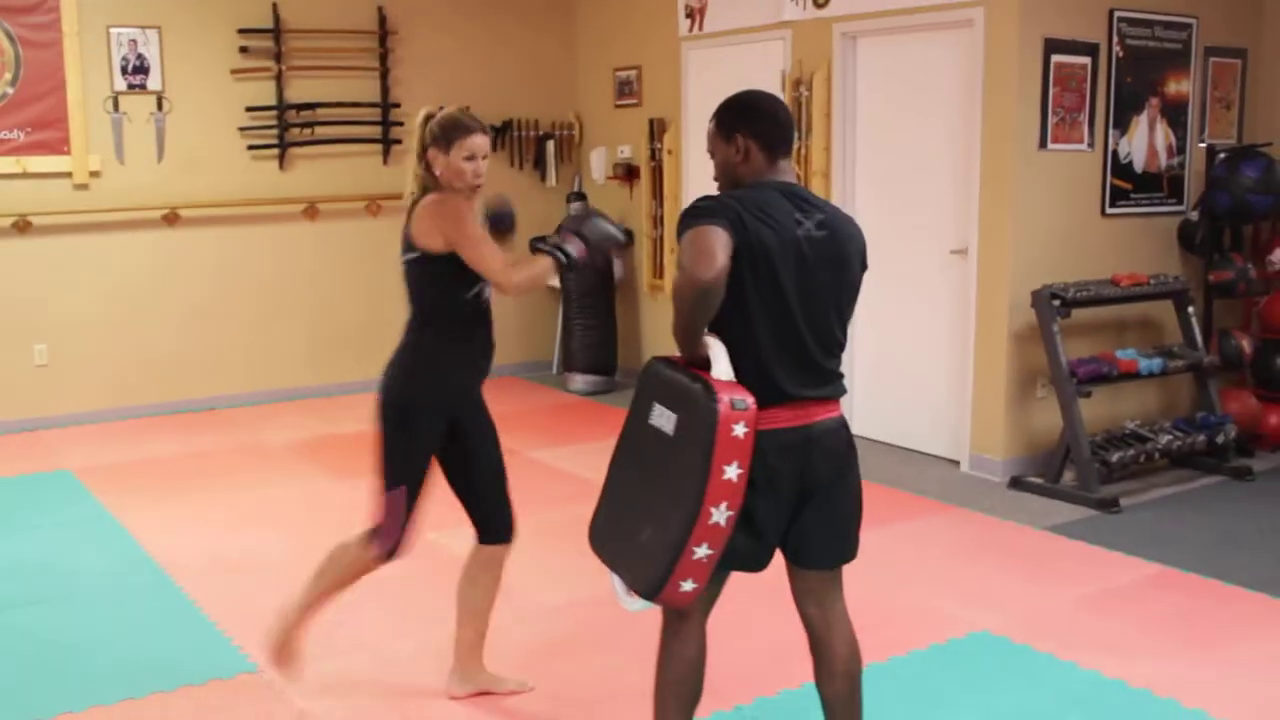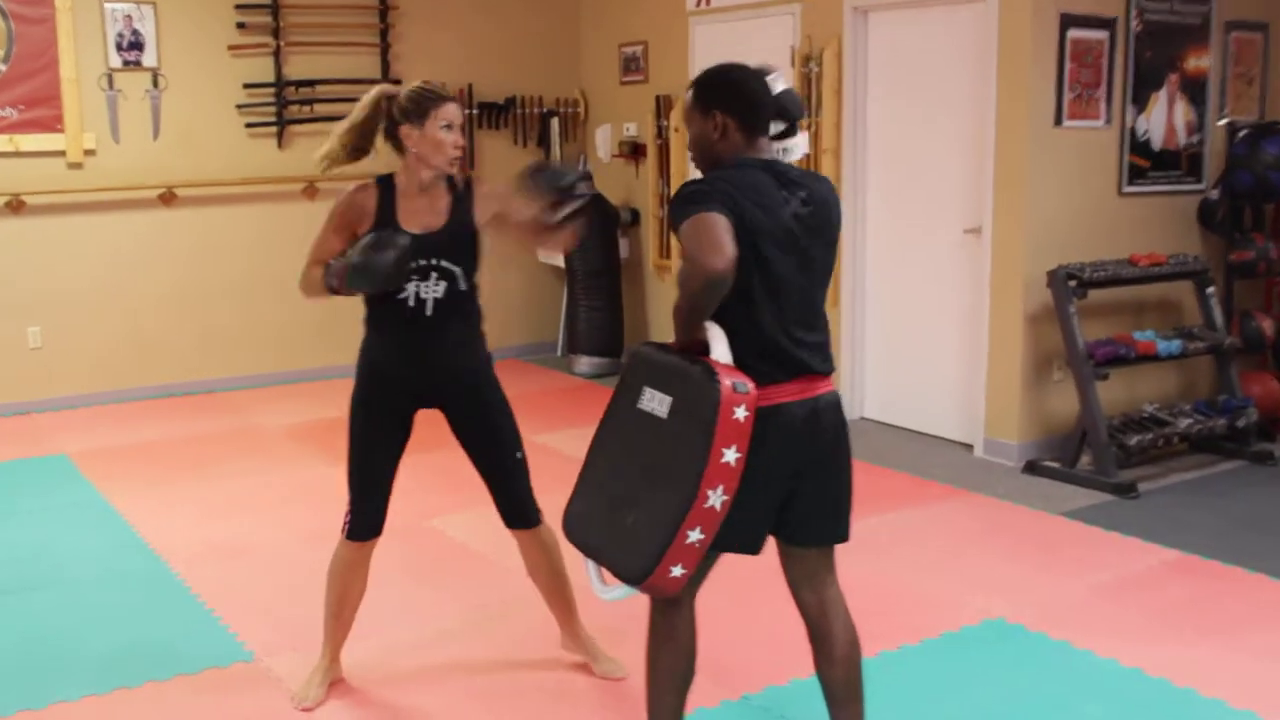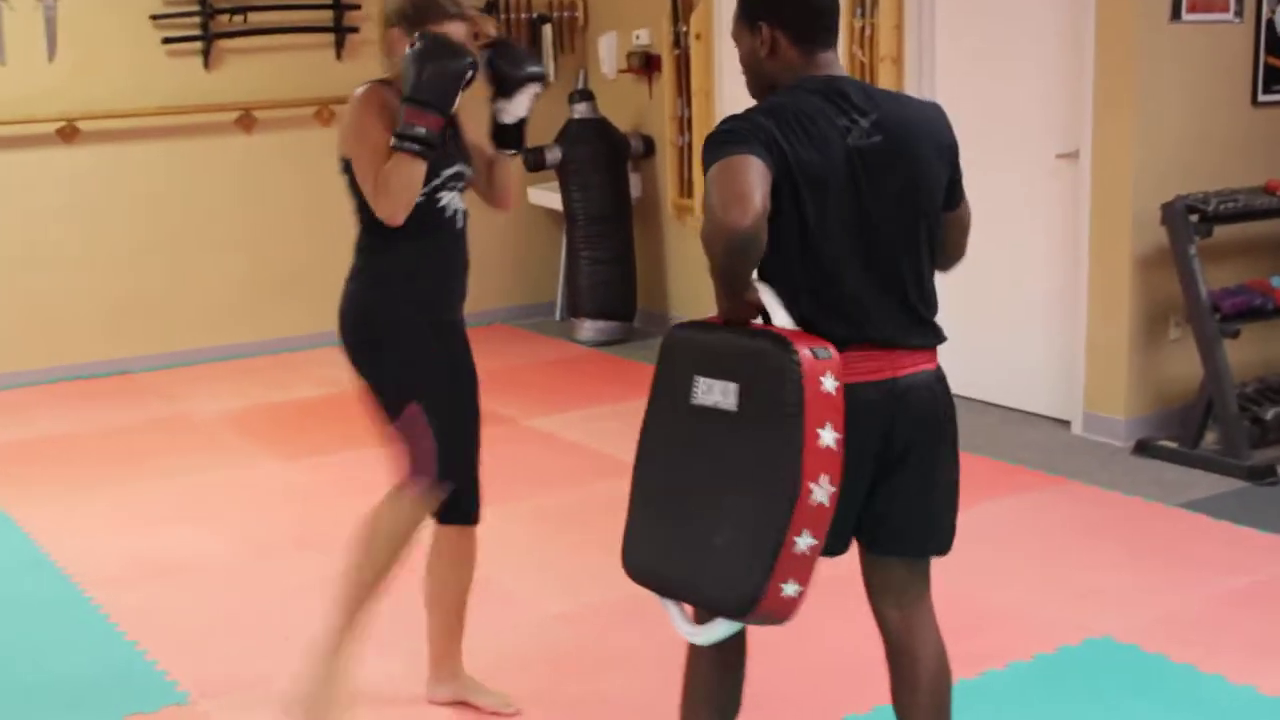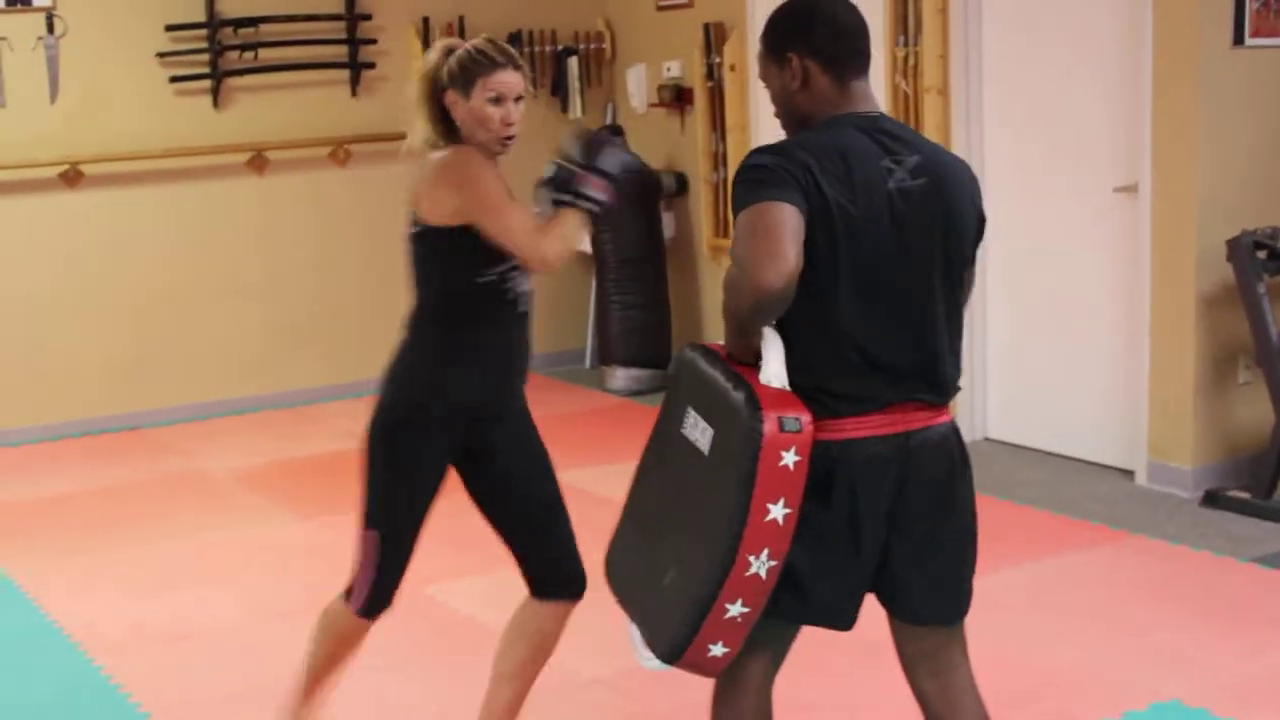
dt=1s
person 1, frame 1
left shoulder: (719, 213)
right shoulder: (845, 230)
left elbow: (703, 274)
left wrist: (689, 342)
left hip: (747, 438)
right hip: (825, 435)
left knee: (686, 605)
right knee: (824, 606)
person 1, frame 2
left shoulder: (708, 195)
right shoulder: (821, 194)
left elbow: (713, 264)
left wrist: (686, 326)
right hip: (817, 413)
left knee: (673, 585)
right knee: (819, 590)
person 1, frame 3
left shoulder: (753, 134)
right shoulder: (927, 125)
left elbow: (736, 218)
left wrist: (732, 292)
right hip: (913, 393)
right knee: (907, 605)
person 1, frame 4
left shoulder: (782, 167)
right shoulder: (953, 176)
left elbow: (768, 276)
left wrist: (740, 333)
left hip: (822, 455)
right hip: (928, 448)
left knee: (747, 655)
person 2, frame 1
left shoulder: (459, 214)
right shoulder: (442, 207)
right elbow: (509, 278)
left wrist: (493, 233)
right wrist: (563, 249)
left hip: (457, 393)
right hip: (423, 387)
left knee: (497, 530)
right knee: (386, 539)
left ankle: (468, 669)
right ankle: (295, 621)
person 2, frame 2
left shoulder: (475, 198)
right shoulder: (364, 200)
left elbow: (554, 234)
right elbow: (310, 280)
left wrist: (558, 207)
right wrist: (346, 272)
left hip: (464, 369)
right hip: (387, 374)
left knee: (523, 512)
right knee: (362, 526)
left ankle: (575, 634)
right ankle: (328, 663)
person 2, frame 3
left shoulder: (444, 114)
right shoulder: (375, 103)
left elbow: (501, 195)
right elbow: (391, 208)
left wrist: (511, 115)
right wrist: (423, 109)
left hip: (435, 316)
right hip: (388, 310)
left knee: (461, 503)
right knee: (428, 478)
right ankle: (334, 650)
person 2, frame 4
left shoulder: (489, 181)
right shoulder: (457, 170)
right elbow: (540, 253)
left wrist: (559, 203)
right wrist: (589, 186)
left hip: (497, 410)
right hip: (427, 405)
left knee: (561, 584)
right knee: (371, 594)
